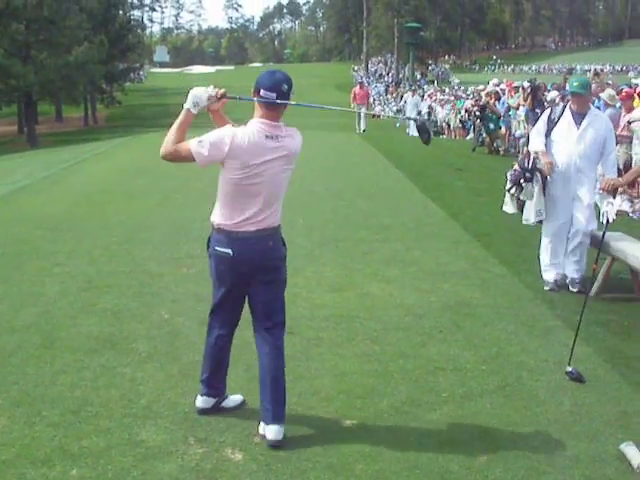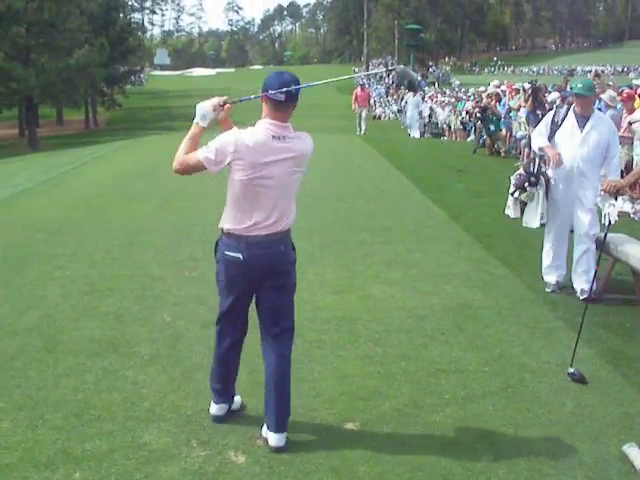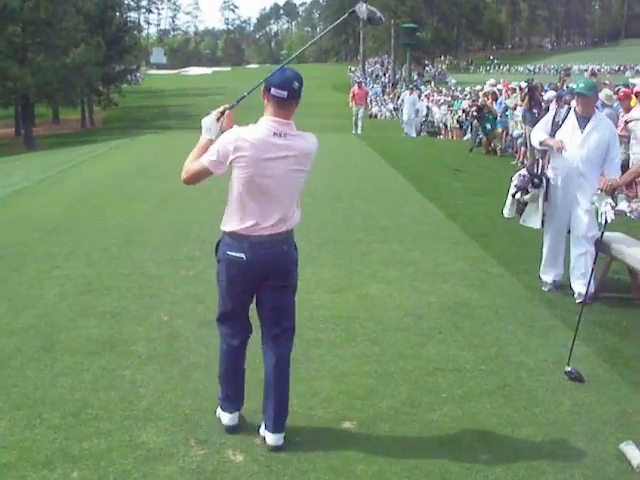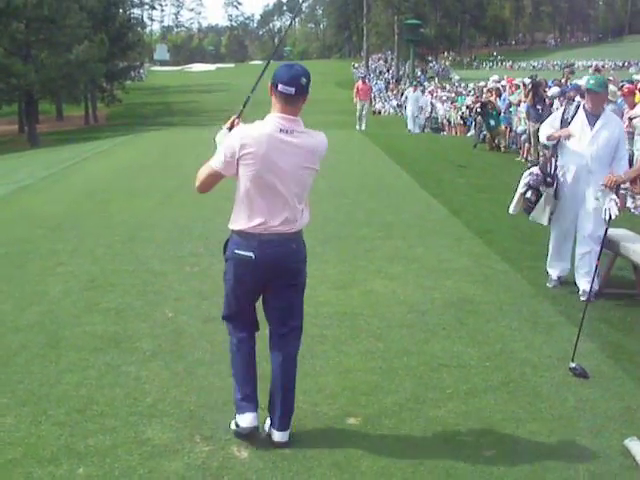
dt=0.1s
person 1, frame 1
left shoulder: (230, 140)
right shoulder: (293, 141)
left elbow: (168, 151)
left wrist: (191, 107)
right wrist: (217, 112)
left hip: (227, 244)
right hip: (269, 245)
left knee: (221, 323)
right knee: (270, 332)
left ankle: (210, 394)
right ankle: (273, 421)
person 1, frame 2
left shoulder: (236, 141)
right shoulder: (304, 146)
left elbow: (180, 165)
left wrist: (200, 122)
right wrist: (228, 124)
left hip: (236, 248)
right hip: (279, 249)
left knee: (230, 328)
right knee: (277, 338)
left ankle: (221, 401)
right ankle: (276, 427)
person 1, frame 3
left shoulder: (238, 140)
right shoulder: (308, 145)
left elbow: (188, 175)
left wrist: (209, 134)
left hip: (238, 248)
right hip: (281, 249)
left knee: (232, 329)
right knee: (278, 338)
left ankle: (229, 408)
right ankle: (274, 427)
person 1, frame 4
left shoulder: (243, 136)
right shoulder: (318, 144)
left elbow: (202, 185)
left wrist: (222, 143)
left hip: (246, 247)
right hip: (290, 248)
left knee: (240, 326)
right knee: (285, 335)
left ankle: (246, 410)
right ankle: (280, 424)
person 2, frame 1
left shoulder: (602, 122)
right shoulder: (553, 114)
left elbow: (608, 155)
right elbow: (536, 136)
right wrist: (543, 155)
left hip: (584, 182)
right hip: (557, 180)
left knee: (582, 228)
right knee: (554, 227)
left ankle: (574, 273)
right ankle: (552, 274)
person 2, frame 2
left shoulder: (606, 125)
left elbow: (612, 159)
right elbow: (537, 135)
right wrist: (548, 149)
left hip: (588, 186)
right hip: (559, 184)
left knee: (586, 233)
right knee: (556, 231)
left ankle: (584, 284)
right ankle: (553, 277)
person 2, frame 3
left shoulder: (606, 126)
left elbow: (612, 160)
right elbow: (536, 133)
right wrist: (550, 140)
left hip: (587, 187)
right hip: (559, 184)
left knee: (584, 236)
right knee: (554, 231)
left ankle: (582, 287)
right ankle: (550, 276)
person 2, frame 4
left shoulder: (615, 124)
left elbow: (620, 159)
right elbow: (545, 130)
right wrist: (555, 133)
left hip: (597, 186)
right hip: (567, 183)
left knee: (591, 235)
right knee: (560, 229)
left ankle: (587, 283)
right ankle: (556, 271)
